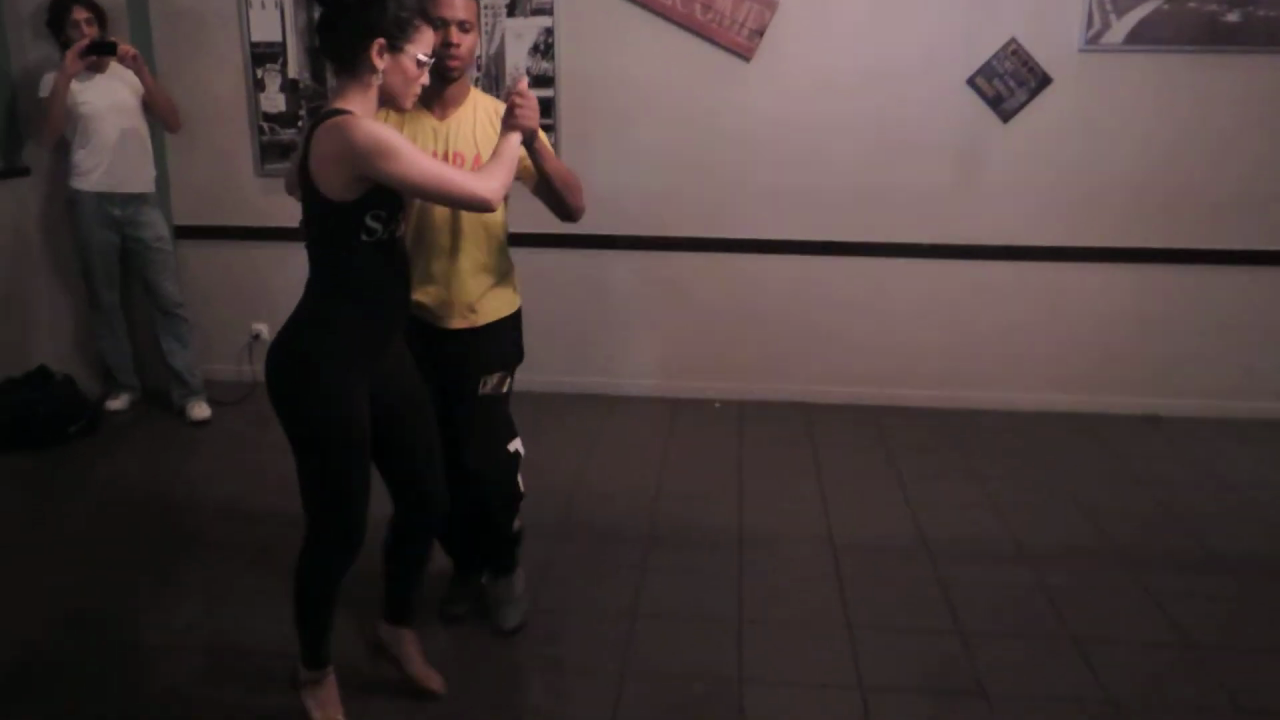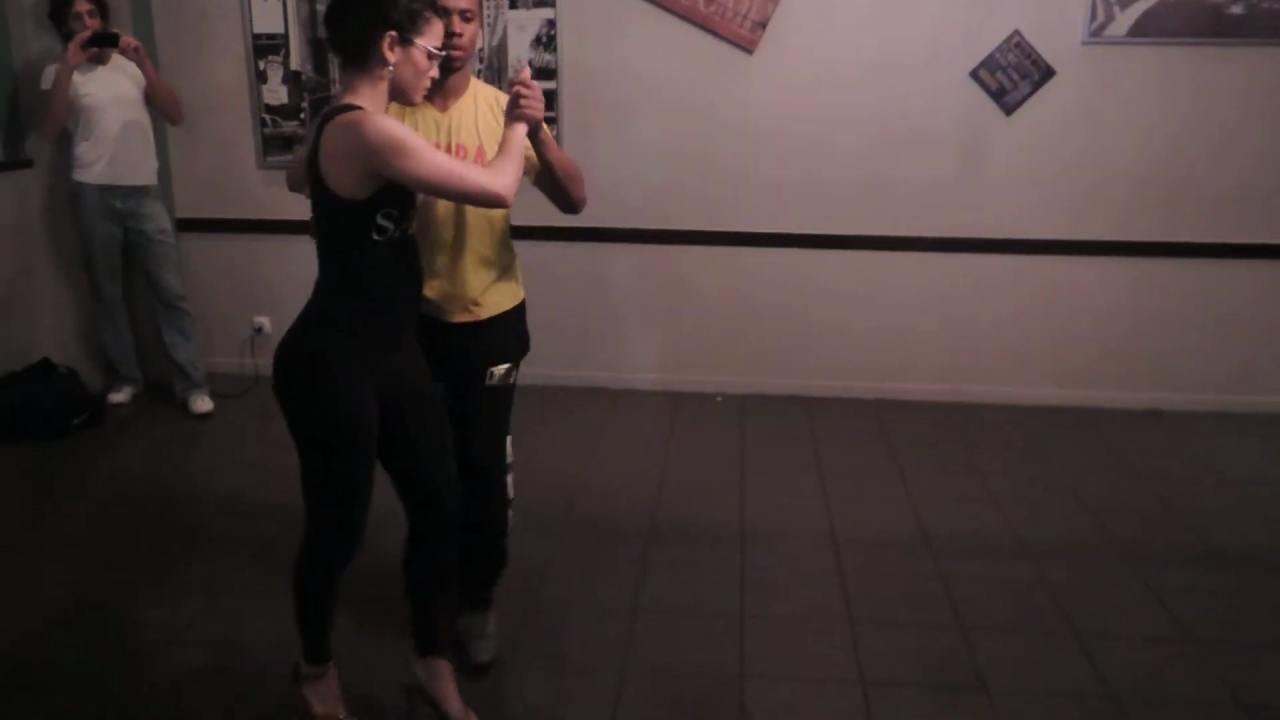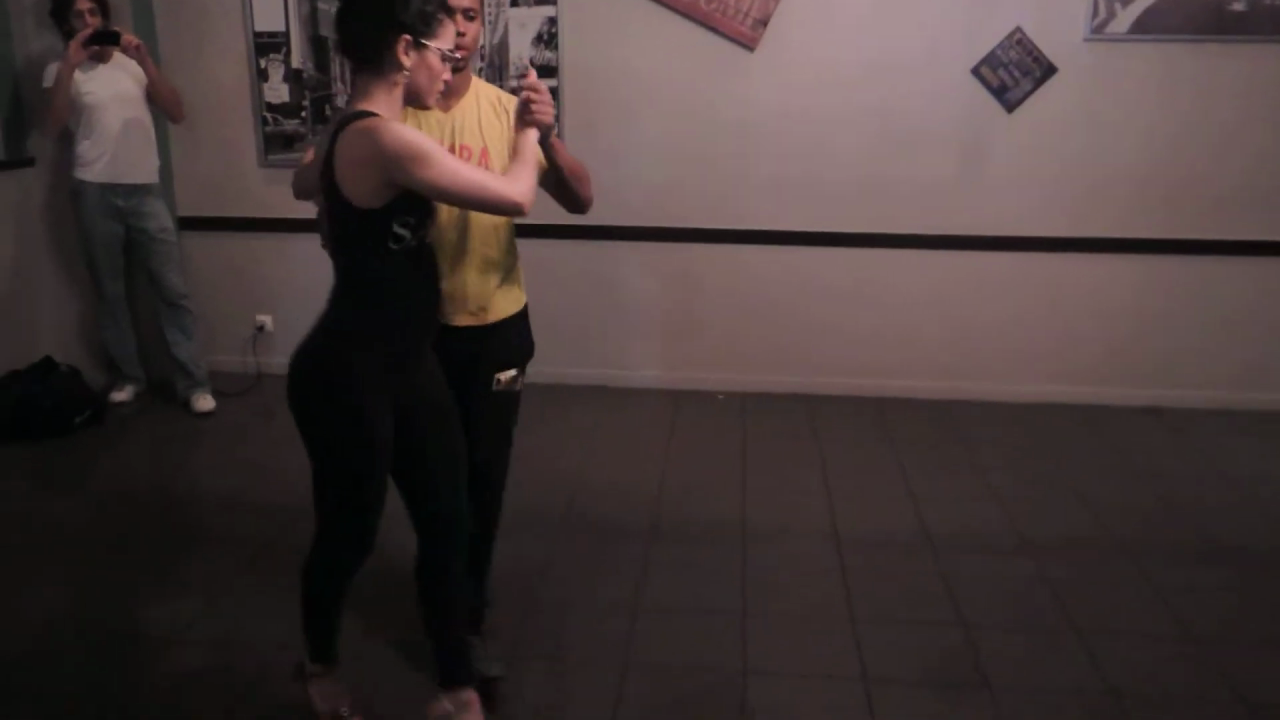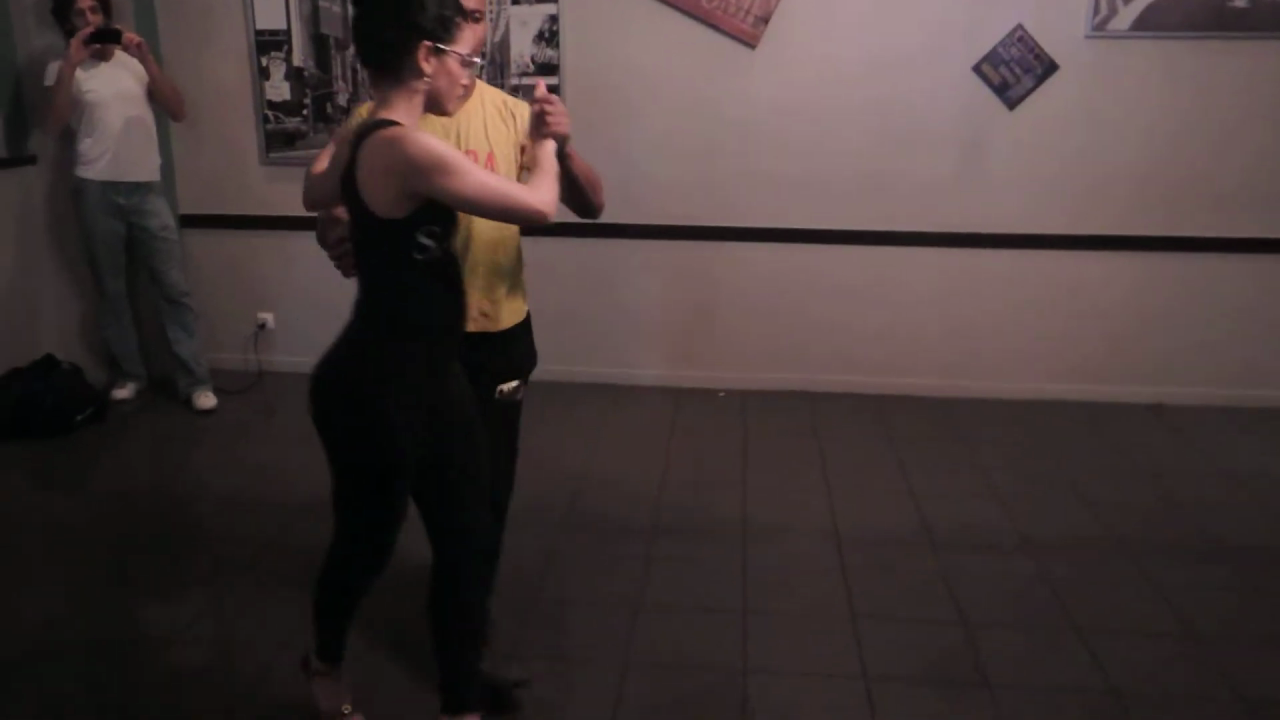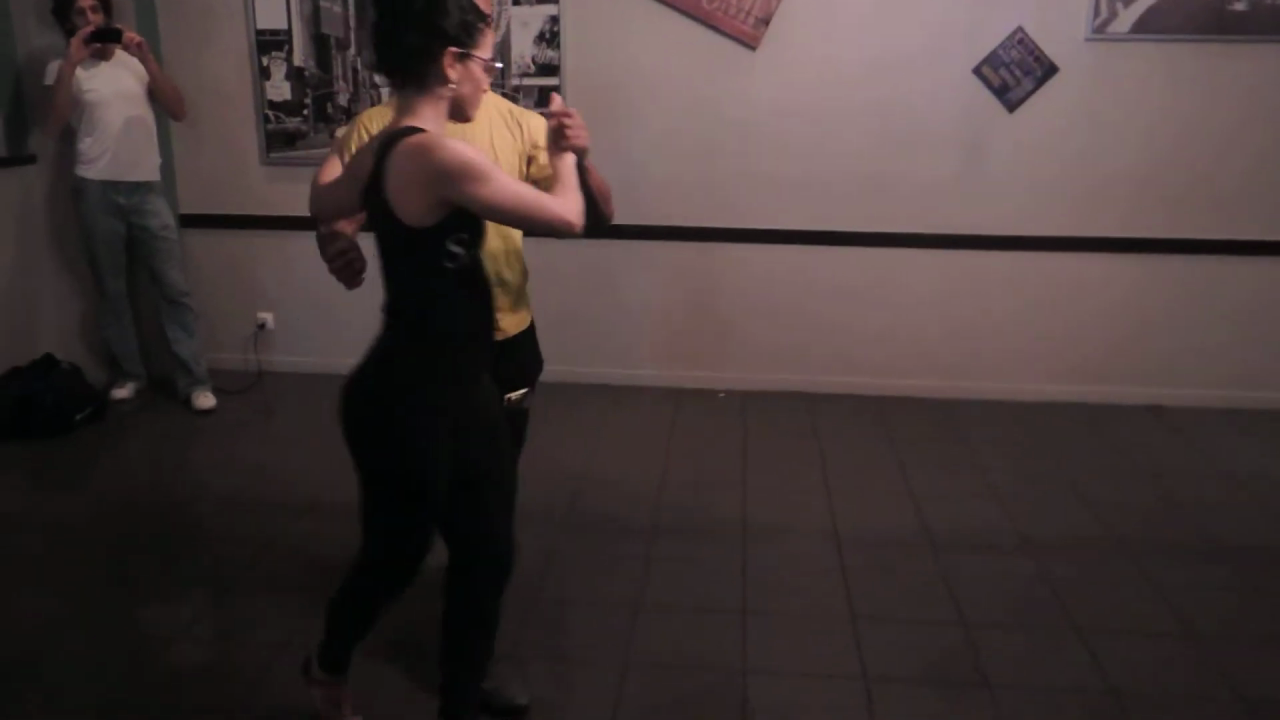
dt=0.1s
person 1, frame 1
left shoulder: (337, 132)
right shoulder: (357, 136)
left elbow: (303, 180)
right elbow: (483, 194)
right wrist: (515, 134)
left hip: (380, 351)
right hip: (321, 363)
left knee: (426, 500)
right knee: (336, 528)
left ankle: (398, 629)
person 1, frame 2
left shoulder: (347, 127)
right shoulder: (366, 131)
left elbow: (304, 175)
right elbow: (497, 188)
right wrist: (518, 124)
left hip: (391, 353)
right hip: (330, 363)
left knee: (439, 508)
right knee: (338, 527)
left ankle: (433, 658)
person 1, frame 3
left shoulder: (353, 134)
right shoulder: (383, 139)
left elbow: (309, 182)
right elbow: (514, 196)
right wrist: (529, 130)
left hip: (408, 365)
right hip: (346, 376)
left knee: (448, 526)
right knee: (348, 535)
person 1, frame 4
left shoulder: (368, 142)
right shoulder: (407, 148)
left elbow: (316, 192)
right elbow: (539, 205)
right wrist: (544, 140)
left hip: (433, 377)
right hip: (371, 386)
left knee: (470, 544)
right knee: (364, 545)
person 1, frame 5
left shoulder: (385, 150)
right shoulder: (437, 156)
left elbow: (322, 202)
right elbow: (565, 217)
right wrist: (563, 153)
left hip: (461, 390)
right hip: (405, 402)
left knee: (488, 557)
right knee: (393, 561)
person 2, frame 1
left shoulder: (502, 120)
right shoulder: (383, 119)
left elbow: (572, 208)
left wrist: (534, 139)
left hip: (487, 321)
right hip: (414, 320)
left knee: (485, 459)
right knee: (434, 460)
left ankle: (504, 565)
right ankle: (467, 565)
person 2, frame 2
left shoulder: (503, 108)
right shoulder: (383, 110)
left elbow: (573, 199)
left wrist: (538, 130)
left hip: (491, 318)
right hip: (415, 320)
left knee: (482, 463)
left ankle: (478, 599)
right ankle: (455, 580)
person 2, frame 3
left shoulder: (507, 111)
left elbow: (580, 200)
right elbow: (314, 185)
left wrist: (548, 135)
left hip: (494, 325)
left knee: (483, 470)
left ankle: (467, 617)
person 2, frame 4
left shoulder: (513, 116)
left elbow: (591, 206)
left wrist: (562, 144)
right wrist: (332, 226)
left hip: (497, 333)
left knee: (487, 487)
person 2, frame 5
left shoulder: (521, 127)
right shoulder: (382, 127)
left elbow: (596, 220)
right elbow: (334, 219)
left wrist: (581, 159)
right wrist: (339, 248)
left hip: (503, 345)
person 3, frame 1
left shoulder: (128, 71)
right shoulder: (57, 80)
left elbow: (173, 123)
right elbow: (48, 137)
left wrist: (142, 71)
right wrist: (66, 75)
left hip: (142, 199)
right hip: (91, 202)
left knee: (168, 297)
right knee: (105, 301)
left ankle: (189, 391)
right ankle: (123, 385)
person 3, frame 2
left shoulder: (130, 65)
right shoulder: (59, 74)
left elbow: (175, 115)
right elbow: (50, 130)
left wrist: (144, 63)
right wrist: (67, 68)
left hip: (143, 192)
right hip: (93, 195)
left knee: (171, 290)
right knee: (108, 293)
left ankle: (192, 384)
right ankle: (125, 377)
person 3, frame 3
left shoulder: (131, 63)
right shoulder: (61, 71)
left elbow: (176, 114)
right elbow: (52, 127)
left wrist: (146, 61)
right wrist: (68, 66)
left hip: (145, 190)
right hip: (95, 193)
left knee: (173, 289)
right knee: (109, 292)
left ankle: (194, 383)
right ankle: (128, 376)
person 3, frame 4
left shoulder: (133, 61)
right shoulder: (62, 69)
left elbow: (178, 111)
right elbow: (54, 127)
left wrist: (147, 59)
right wrist: (70, 64)
left hip: (146, 188)
right hip: (96, 191)
left knee: (174, 286)
right knee: (111, 290)
left ankle: (195, 380)
right ankle: (129, 373)
person 3, frame 5
left shoulder: (133, 60)
right shoulder: (62, 68)
left elbow: (178, 111)
right elbow: (53, 127)
left wrist: (147, 58)
right wrist: (71, 63)
left hip: (147, 187)
right hip: (96, 190)
left knee: (174, 286)
right knee: (111, 289)
left ankle: (194, 380)
right ankle: (128, 373)
